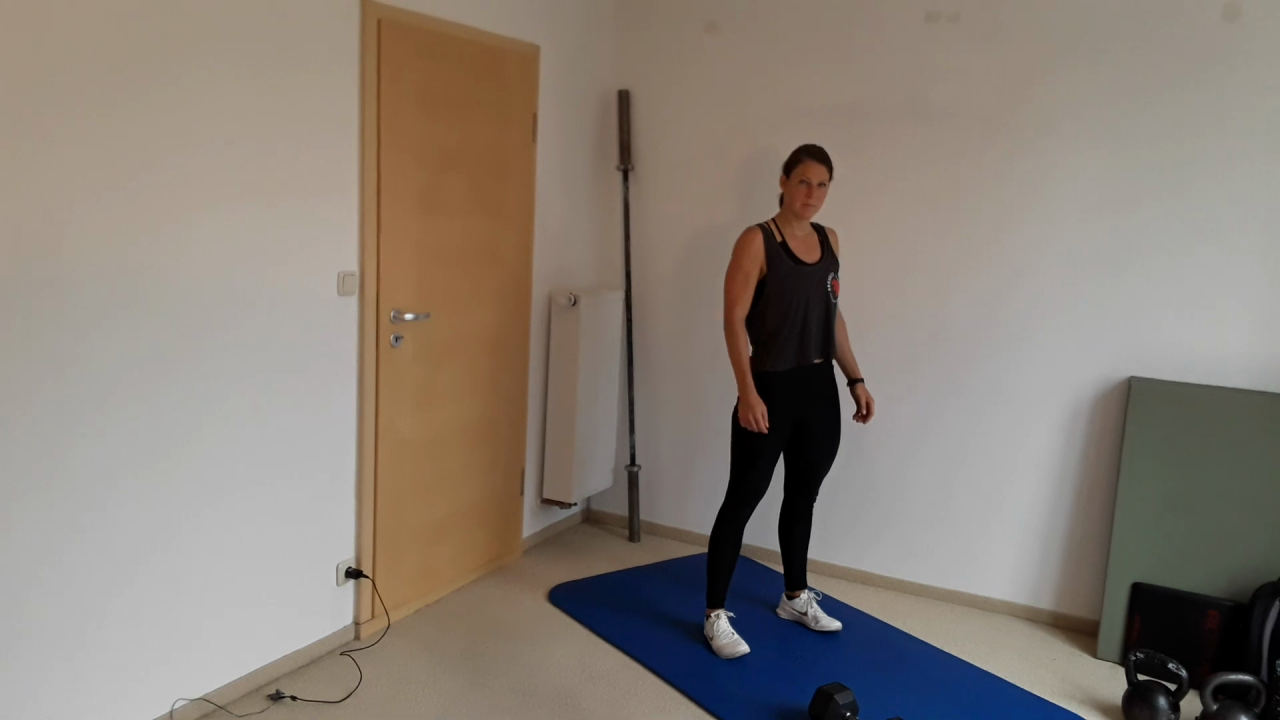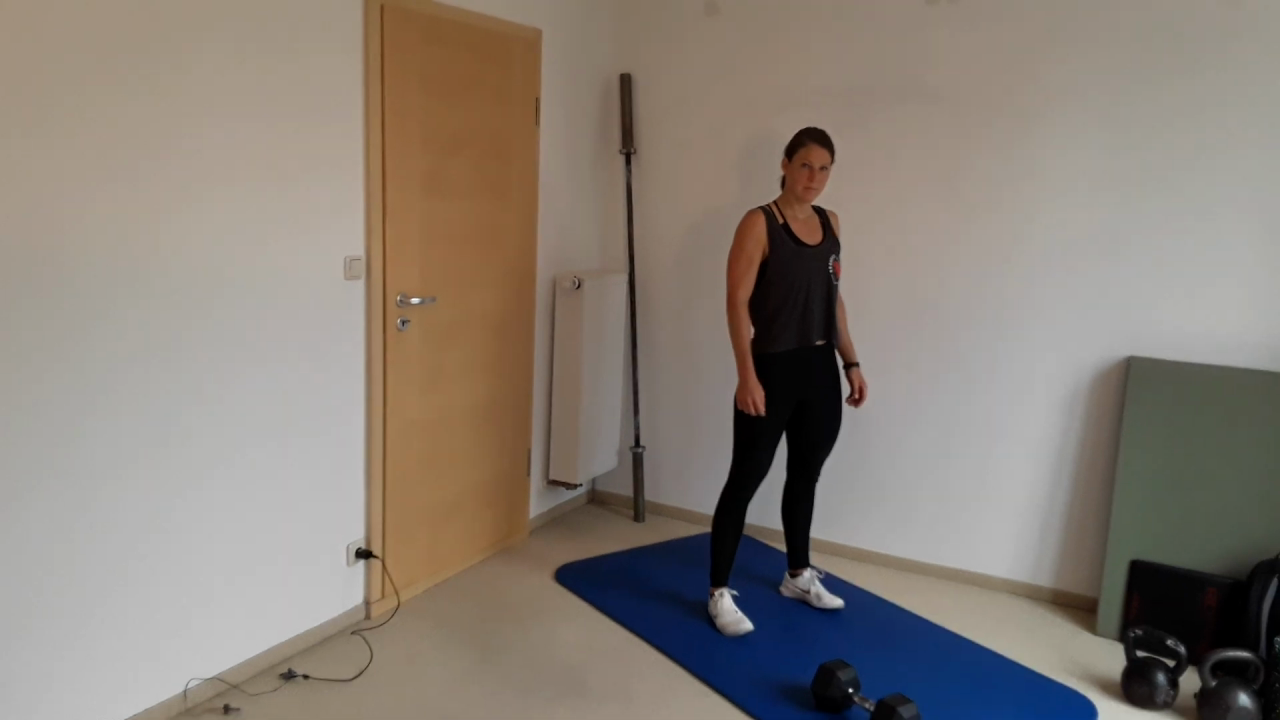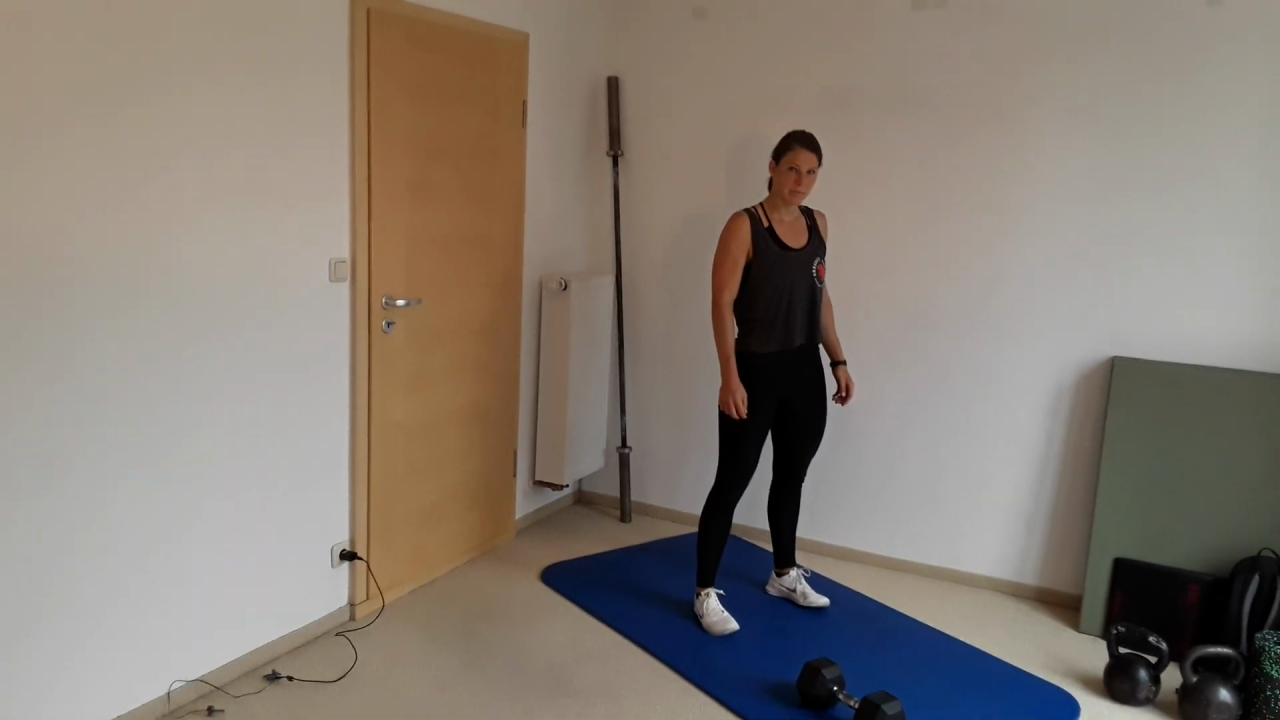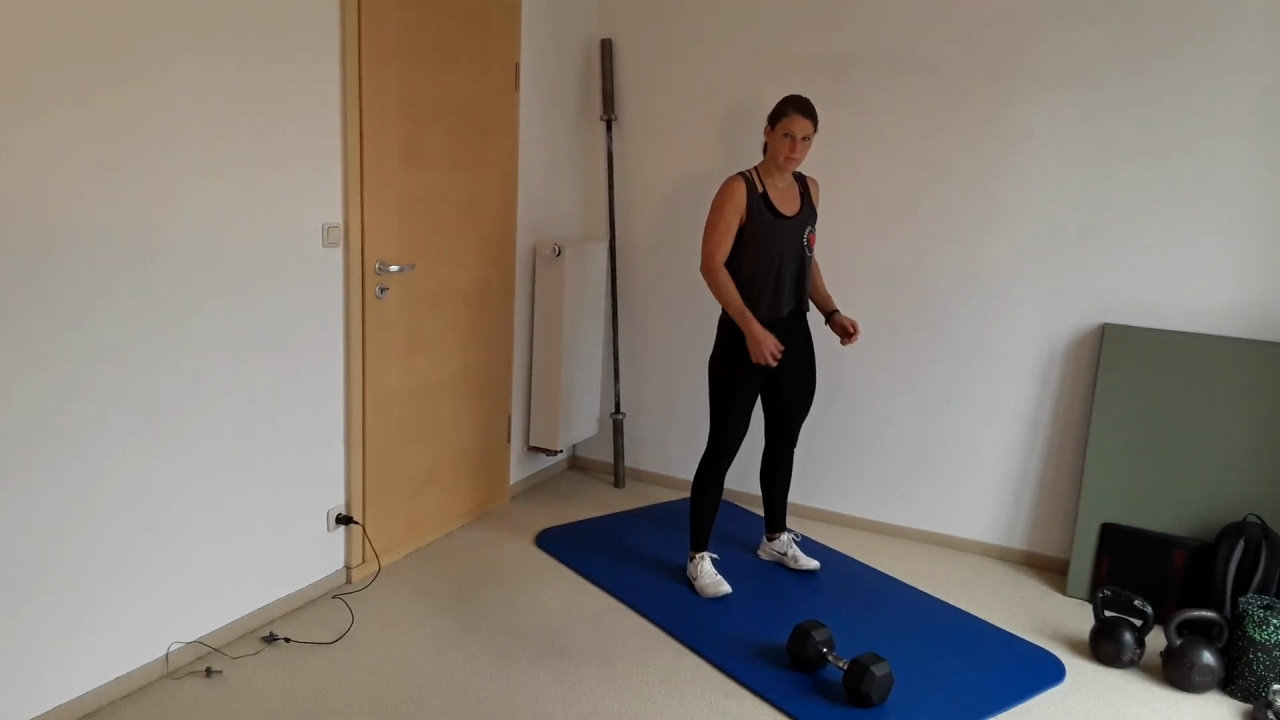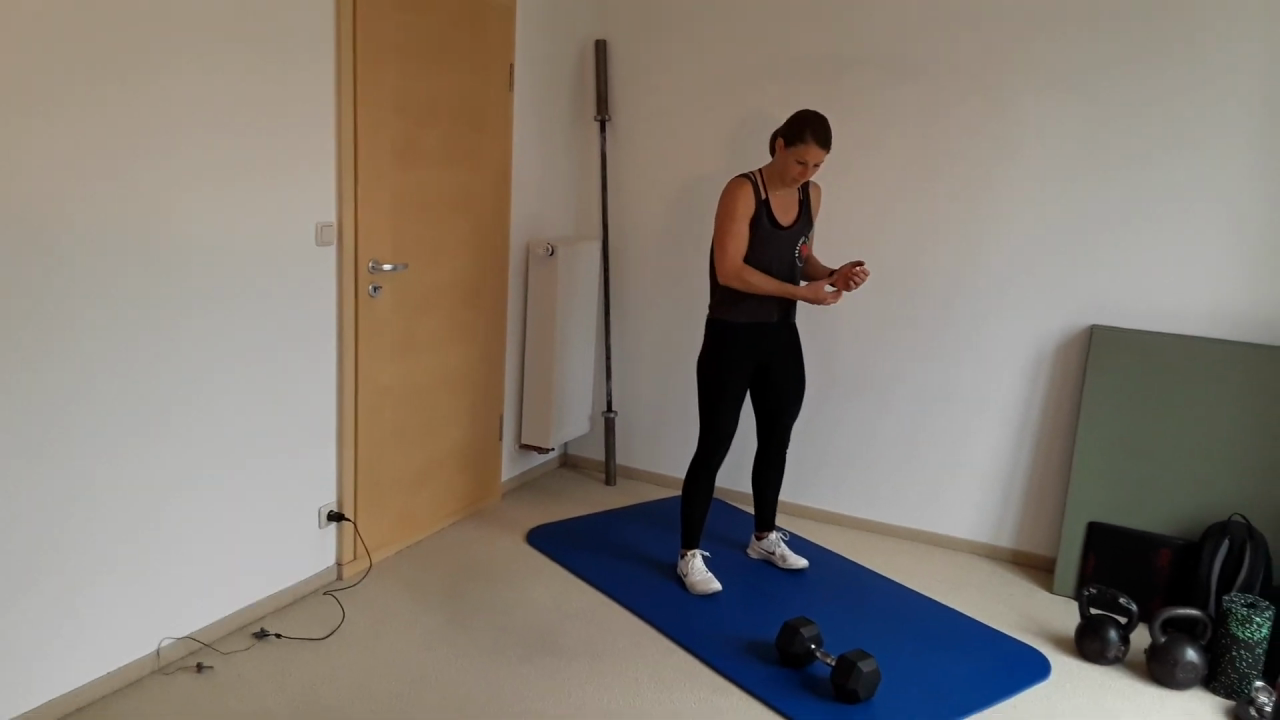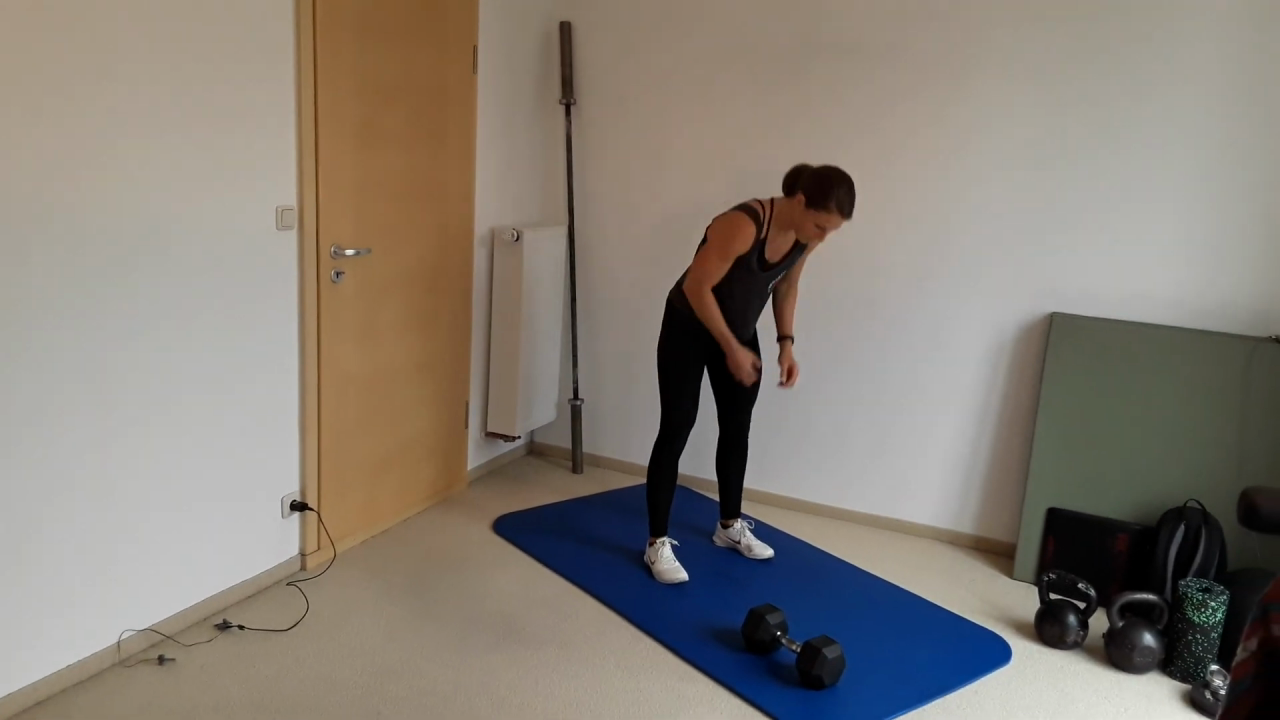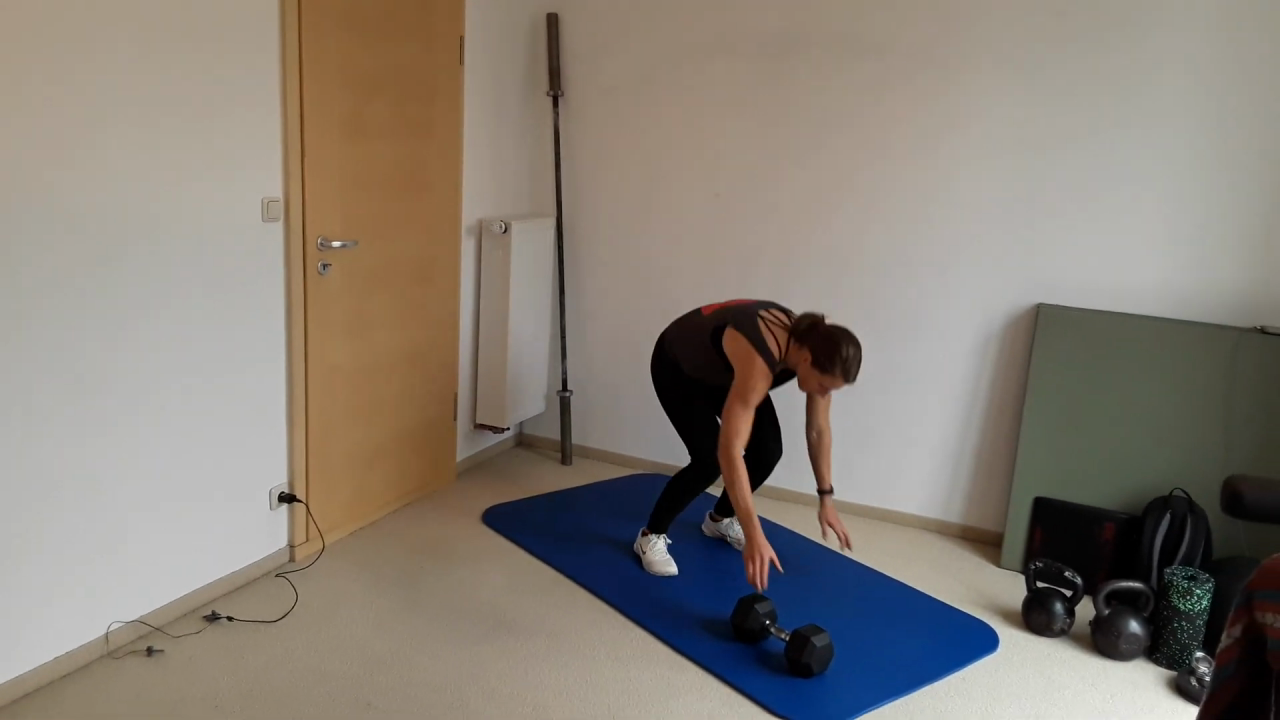
dt=0.4s
person 1, frame 1
left shoulder: (829, 239)
right shoulder: (756, 241)
right elbow: (734, 320)
left wrist: (855, 379)
right wrist: (747, 391)
left hip: (819, 389)
right hip: (772, 388)
left knee: (803, 497)
right knee: (742, 500)
left ankle: (795, 597)
right ankle: (716, 614)
person 1, frame 2
left shoulder: (830, 223)
right shoulder: (758, 223)
right elbow: (737, 302)
left wrist: (851, 363)
right wrist: (747, 375)
left hip: (820, 371)
right hip: (774, 369)
left knee: (805, 476)
right knee: (745, 480)
left ankle: (799, 575)
right ankle: (719, 592)
person 1, frame 3
left shoulder: (818, 223)
right shoulder: (744, 226)
right elbow: (722, 305)
left wrist: (838, 361)
right wrist: (730, 377)
left hip: (805, 370)
right hip: (757, 370)
left knee: (791, 476)
right knee: (732, 481)
left ankle: (785, 574)
right ankle: (705, 592)
person 1, frame 4
left shoulder: (809, 189)
right shoulder: (738, 190)
right elbow: (713, 265)
left wrist: (832, 313)
right wrist: (750, 328)
left hip: (794, 336)
right hip: (744, 337)
left knee: (784, 441)
right knee: (724, 447)
left ankle: (776, 538)
right ankle: (699, 556)
person 1, frame 5
left shoulder: (812, 196)
right shoulder: (742, 191)
right elbow: (729, 271)
left wrist: (831, 275)
right wrist: (800, 292)
left hip: (782, 337)
right hip: (731, 337)
left knee: (776, 441)
right knee: (714, 446)
left ankle: (765, 537)
right ankle: (690, 554)
person 1, frame 6
left shoulder: (809, 231)
right shoulder: (743, 225)
right elbow: (695, 288)
left wrist: (786, 344)
right wrist: (730, 348)
left hip: (740, 331)
right hip: (689, 324)
left knee: (737, 426)
right knee: (677, 428)
left ankle: (730, 526)
right ankle: (658, 542)
person 1, frame 7
left shoulder: (811, 347)
right shoulder: (758, 361)
left elbow: (819, 428)
right elbow: (729, 450)
left wrist: (826, 498)
right wrist: (754, 535)
right hip: (676, 368)
left knee: (769, 449)
right knee: (711, 462)
left ankle: (720, 520)
right ankle: (651, 537)
